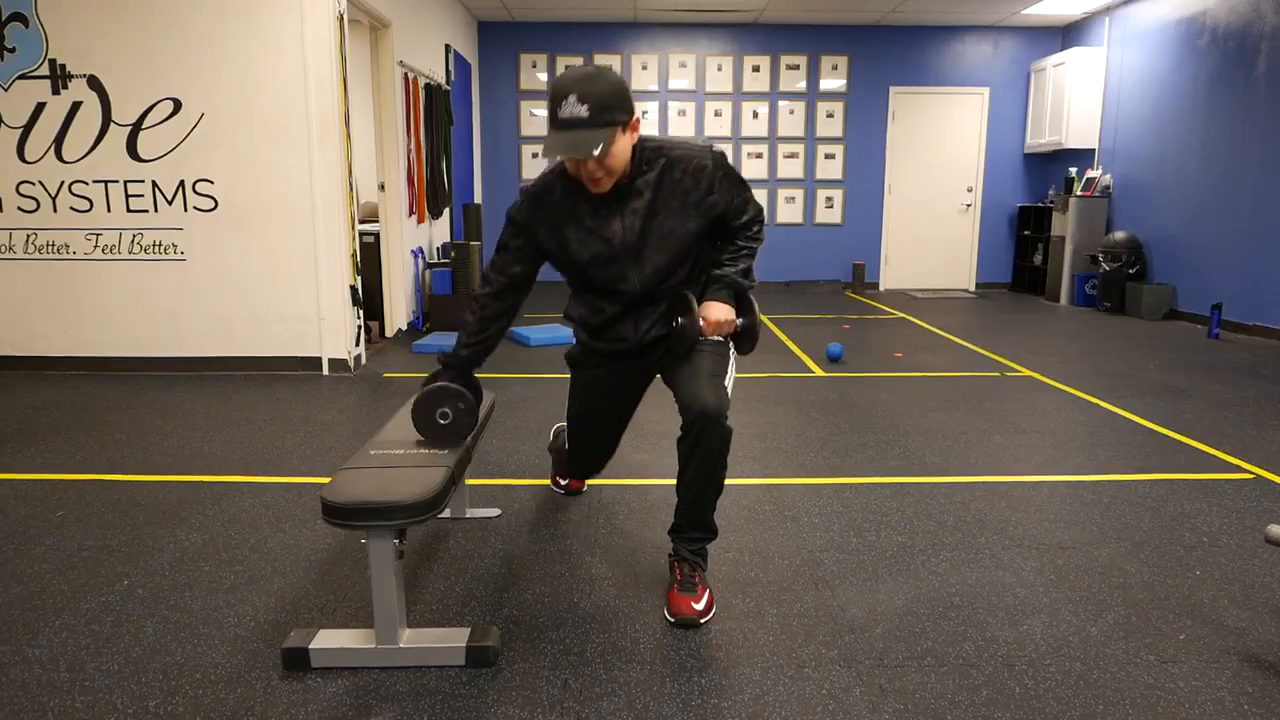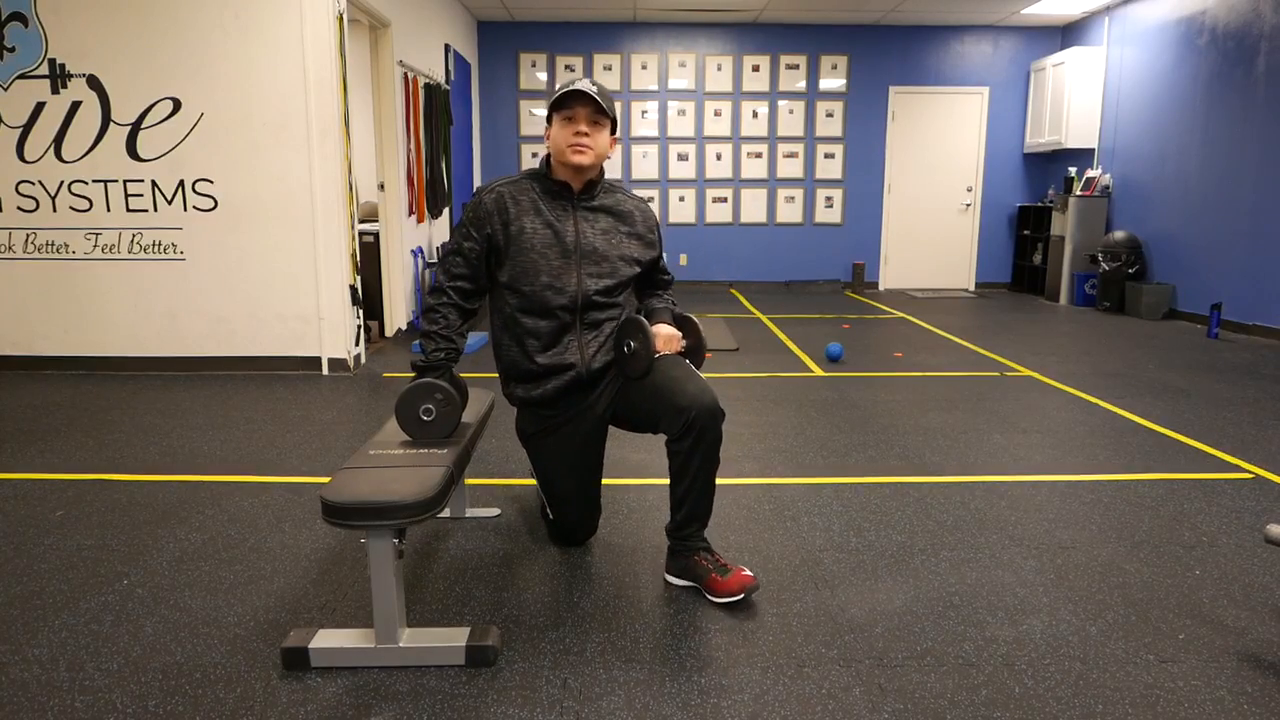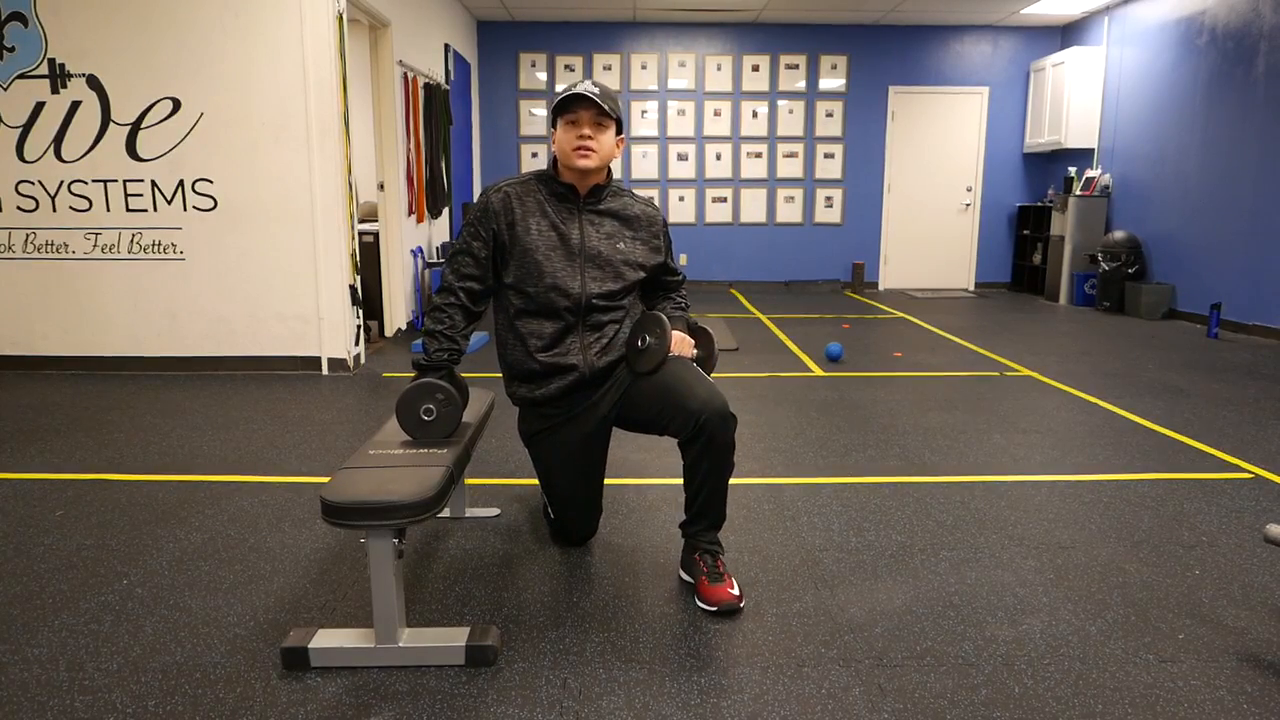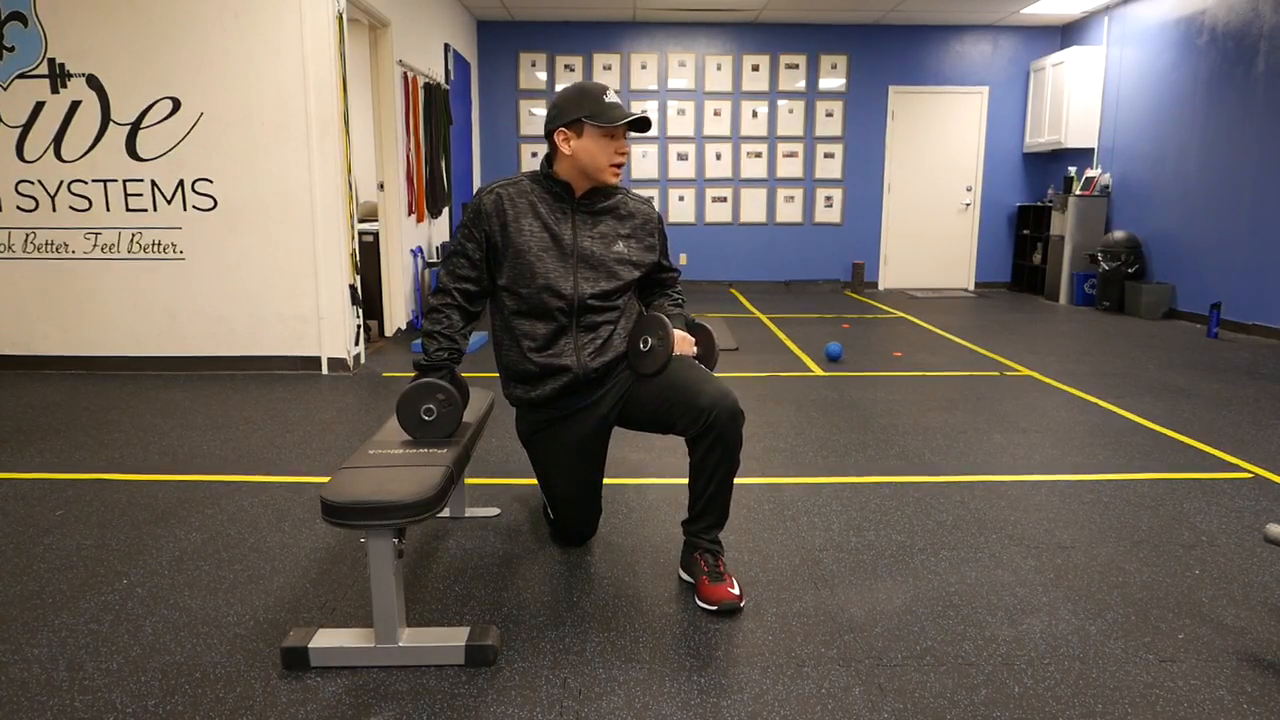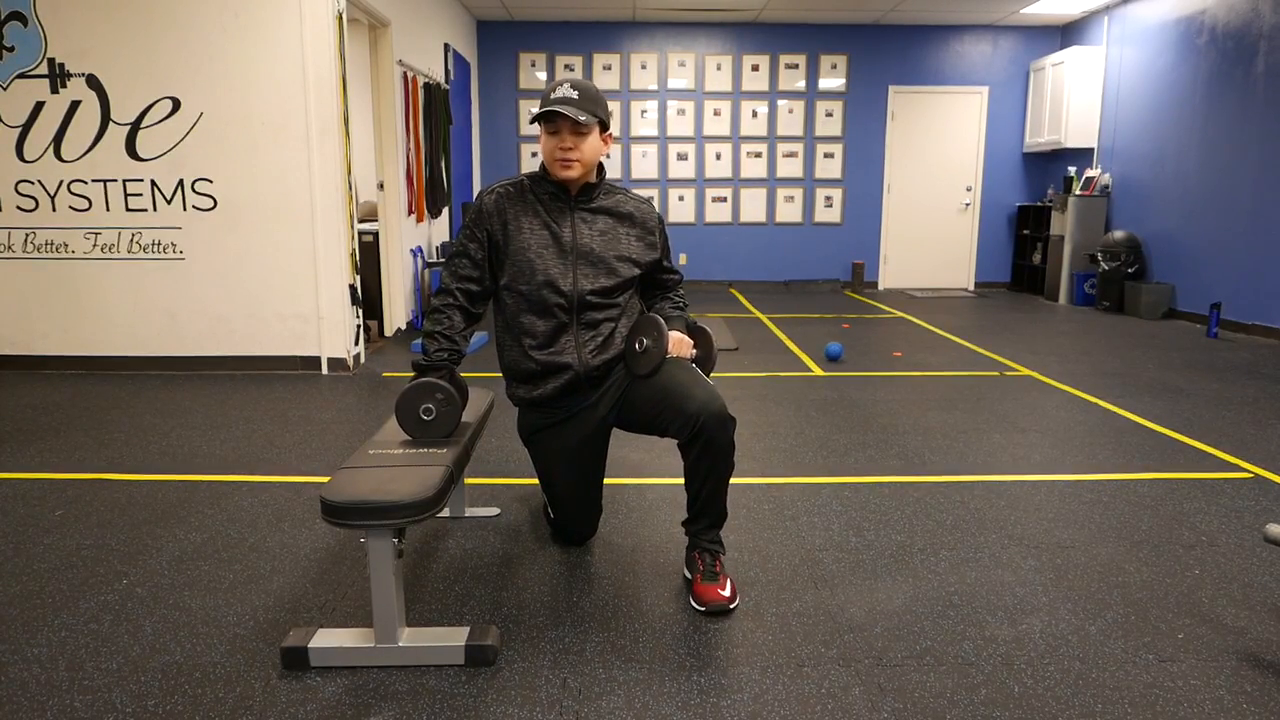
dt=1s
person 1, frame 1
left shoulder: (696, 167)
right shoulder: (543, 200)
left elbow: (745, 222)
right elbow: (503, 285)
left wrist: (721, 293)
right wrist: (458, 366)
right hip: (606, 341)
left knee: (706, 413)
right knee: (587, 452)
left ankle: (689, 558)
right ankle: (563, 452)
person 1, frame 2
left shoulder: (635, 215)
right shoulder: (498, 204)
left elbow: (655, 283)
right elbow: (453, 291)
left wrist: (661, 321)
right wrist: (434, 372)
left hip: (623, 362)
right hip: (546, 391)
left knee: (700, 408)
right knee: (572, 529)
left ankle: (687, 549)
right ankle: (556, 472)
person 1, frame 3
left shoulder: (643, 217)
right shoulder: (504, 205)
left elbow: (666, 286)
right elbow: (459, 292)
left wrist: (675, 327)
right wrist: (435, 373)
left hip: (628, 366)
right hip: (549, 392)
left knee: (711, 414)
right knee: (573, 530)
left ankle: (701, 550)
right ankle: (564, 476)
person 1, frame 4
left shoulder: (639, 216)
right shoulder: (499, 206)
left elbow: (662, 285)
right elbow: (456, 294)
left wrist: (673, 326)
right wrist: (435, 374)
left hip: (627, 368)
right hip: (546, 396)
left knee: (719, 409)
right knee: (573, 530)
left ankle: (702, 550)
right ankle: (564, 478)
person 1, frame 5
left shoulder: (638, 215)
right shoulder: (498, 208)
left elbow: (664, 286)
right elbow: (459, 294)
left wrist: (674, 328)
right wrist: (436, 372)
left hip: (629, 367)
right hip: (548, 396)
left knee: (709, 416)
right knee: (573, 529)
left ankle: (704, 549)
right ankle: (566, 479)
